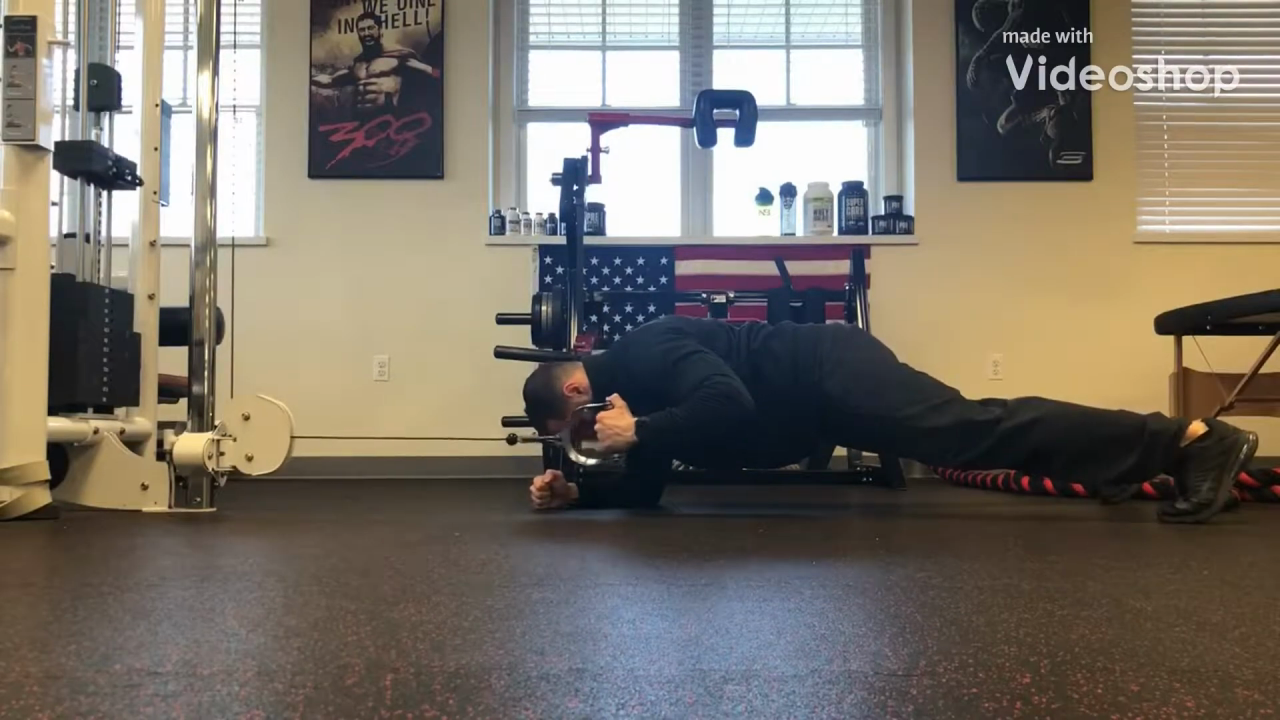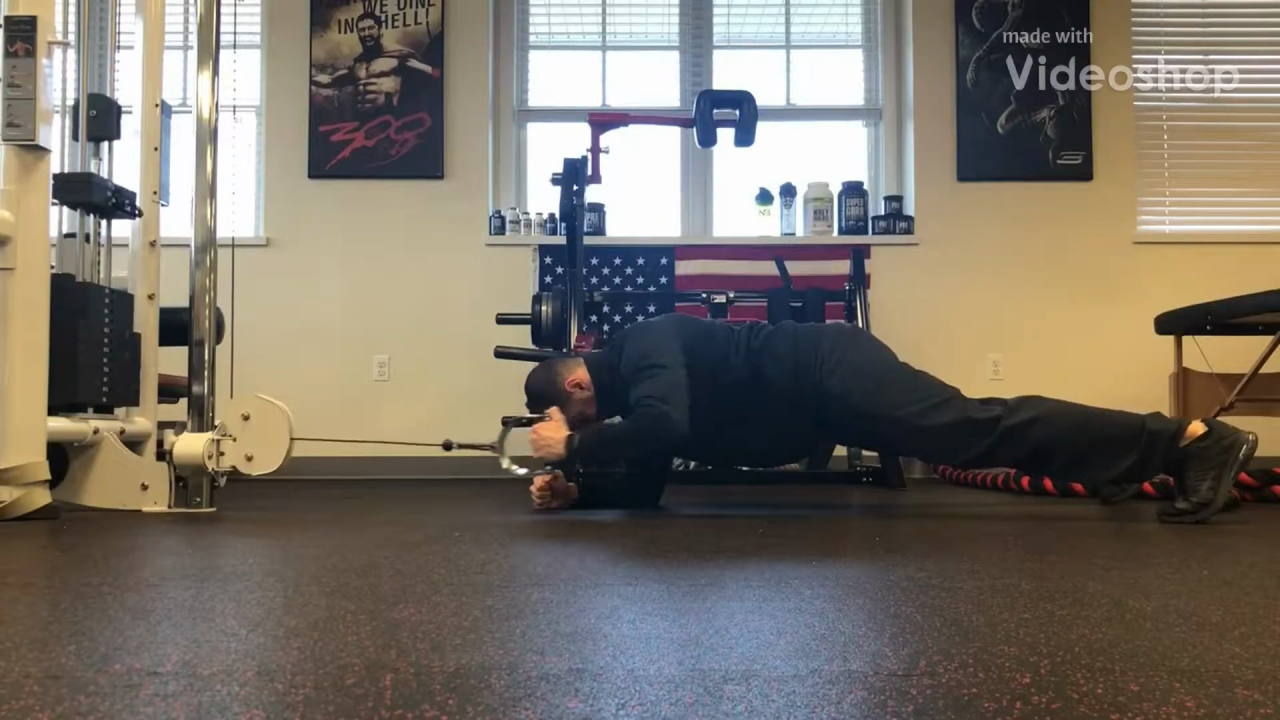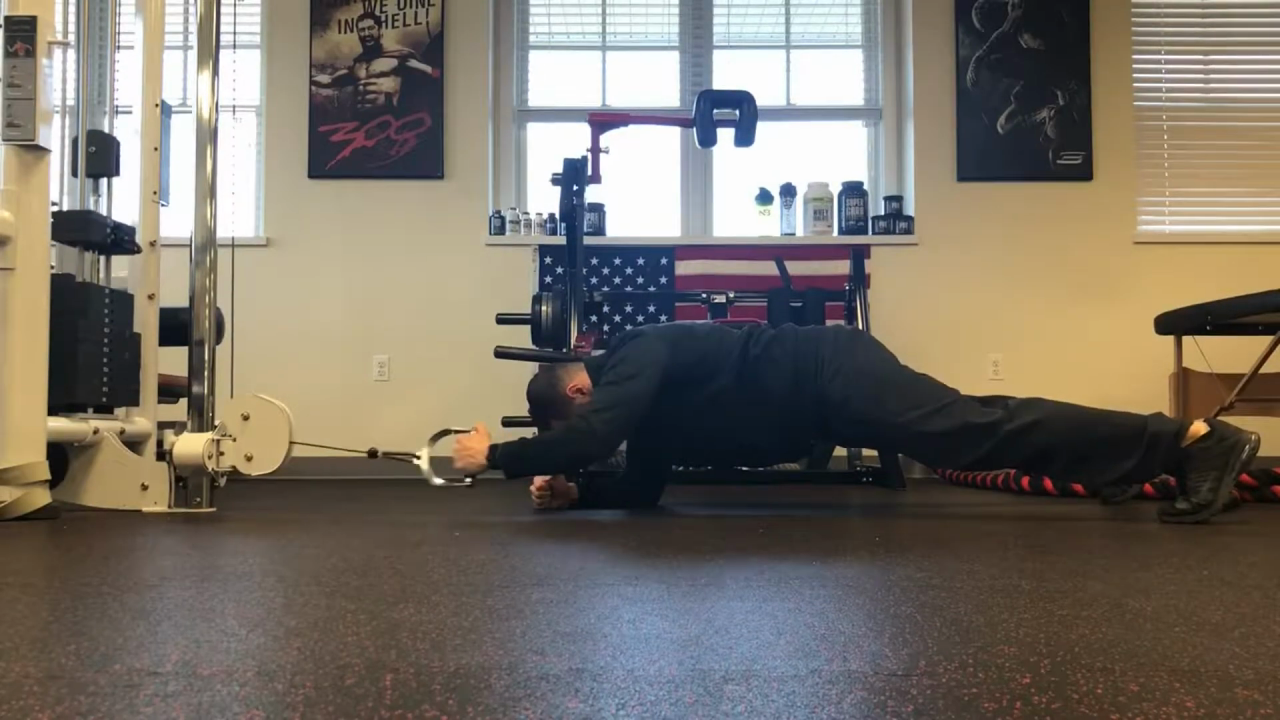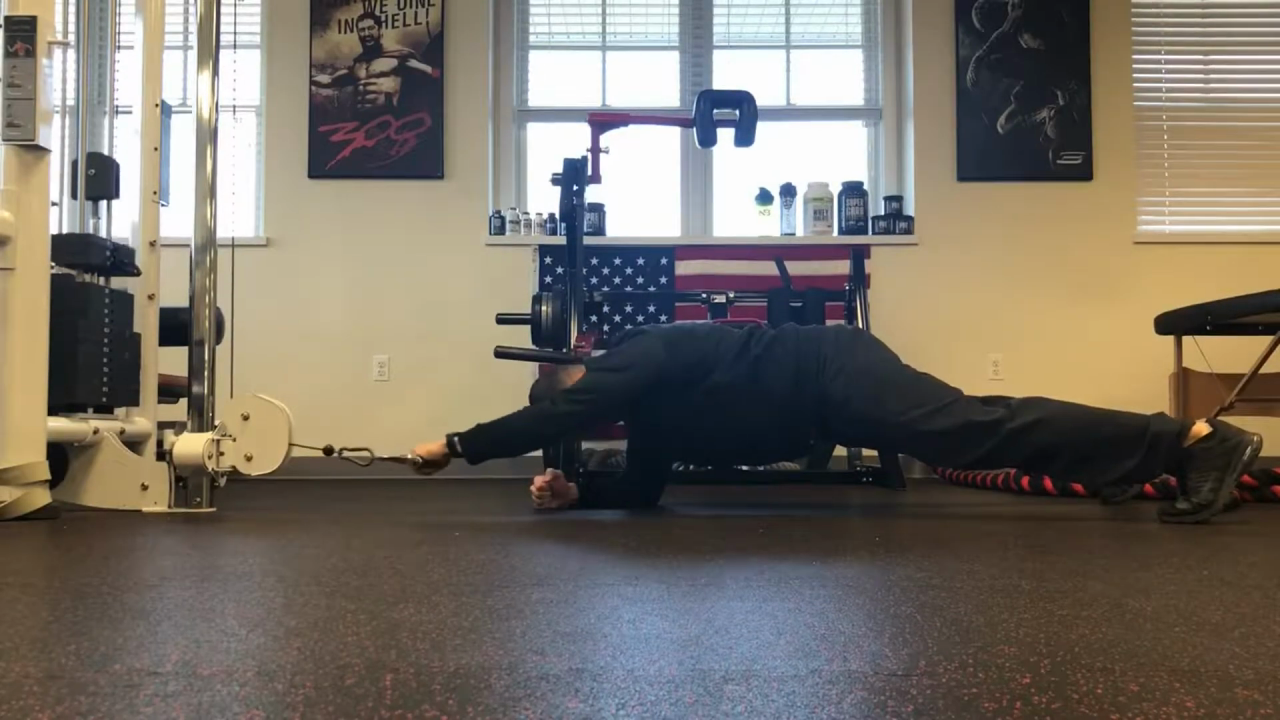
dt=0.4s
person 1, frame 1
left shoulder: (647, 354)
right shoulder: (628, 392)
left elbow: (729, 402)
right elbow: (644, 488)
left wrist: (639, 430)
right wrist: (575, 490)
left hip: (833, 372)
right hip: (825, 396)
left knee: (978, 432)
right knee: (975, 432)
left ankle: (1189, 439)
right ankle: (1162, 448)
person 1, frame 2
left shoulder: (641, 349)
right shoulder: (628, 394)
left elbow: (667, 426)
right elbow: (644, 486)
left wrist: (572, 445)
right wrist: (574, 490)
left hip: (833, 372)
right hip: (824, 397)
left knee: (981, 431)
right knee: (980, 434)
left ankle: (1190, 439)
right ankle: (1174, 447)
person 1, frame 3
left shoulder: (635, 357)
right shoulder: (646, 403)
left elbow: (592, 438)
right elbow: (641, 488)
left wrist: (496, 455)
right wrist: (572, 490)
left hip: (831, 374)
right hip: (822, 395)
left knee: (981, 433)
right knee: (978, 435)
left ankle: (1191, 438)
right ankle: (1176, 446)
person 1, frame 4
left shoulder: (637, 357)
right shoulder: (644, 402)
left elbow: (558, 415)
right elbow: (644, 489)
left wrist: (455, 446)
right wrist: (576, 491)
left hip: (834, 373)
right hip: (823, 394)
left knee: (982, 433)
right knee: (981, 435)
left ankle: (1194, 439)
right ankle: (1180, 444)
